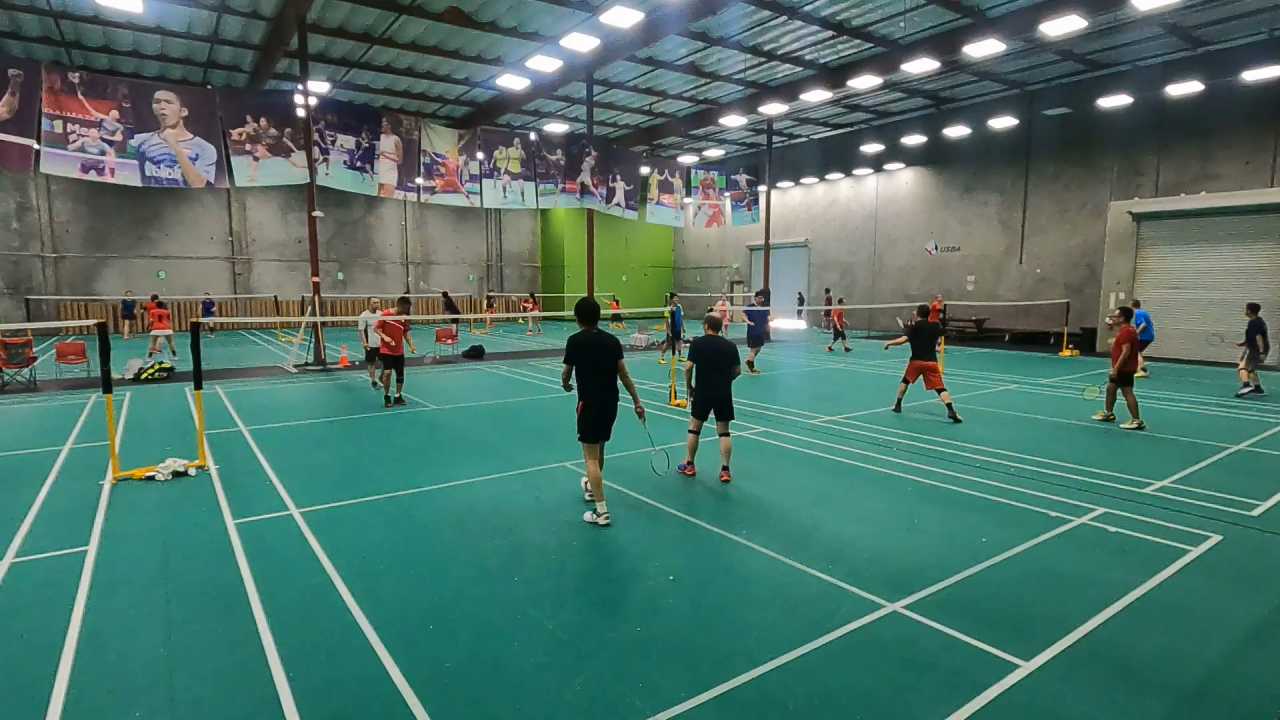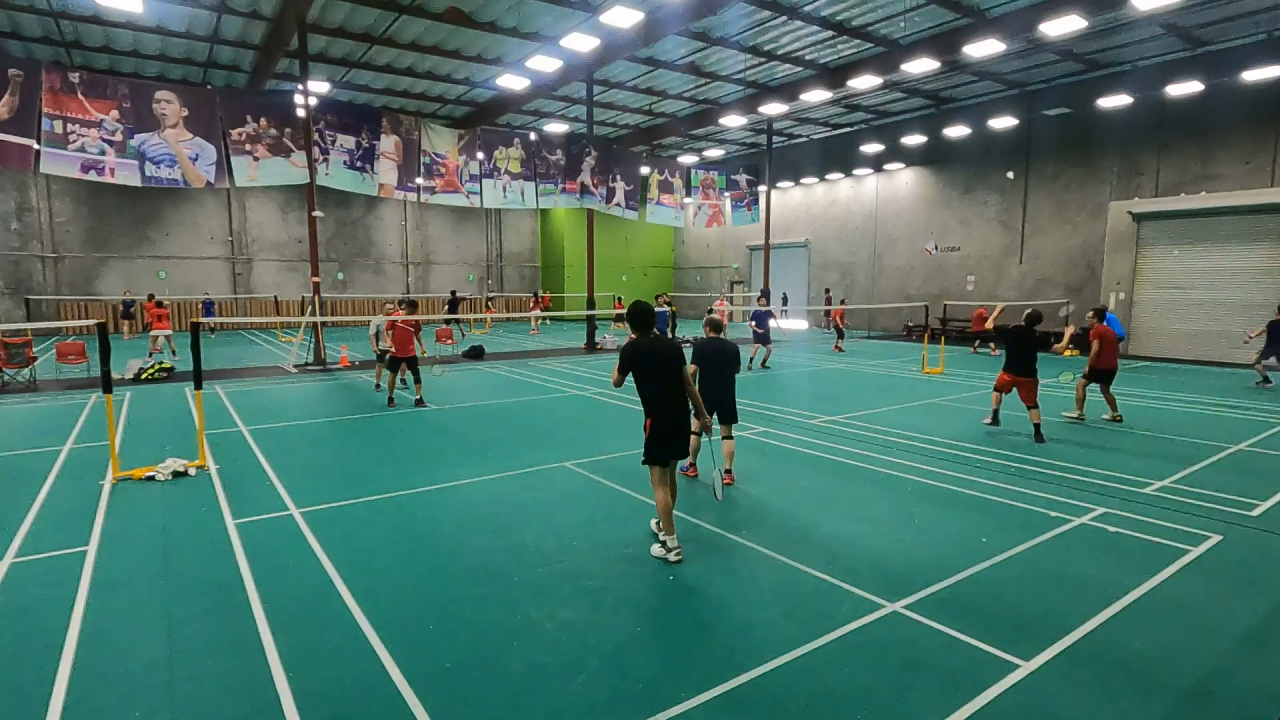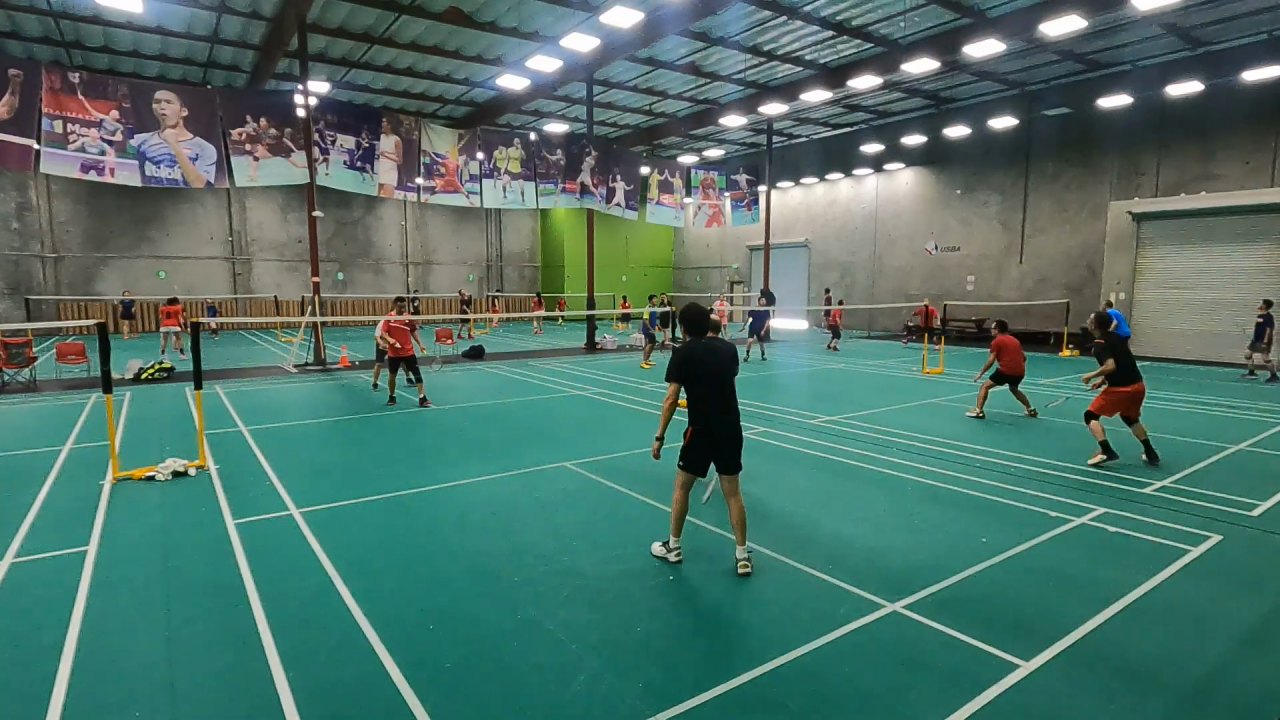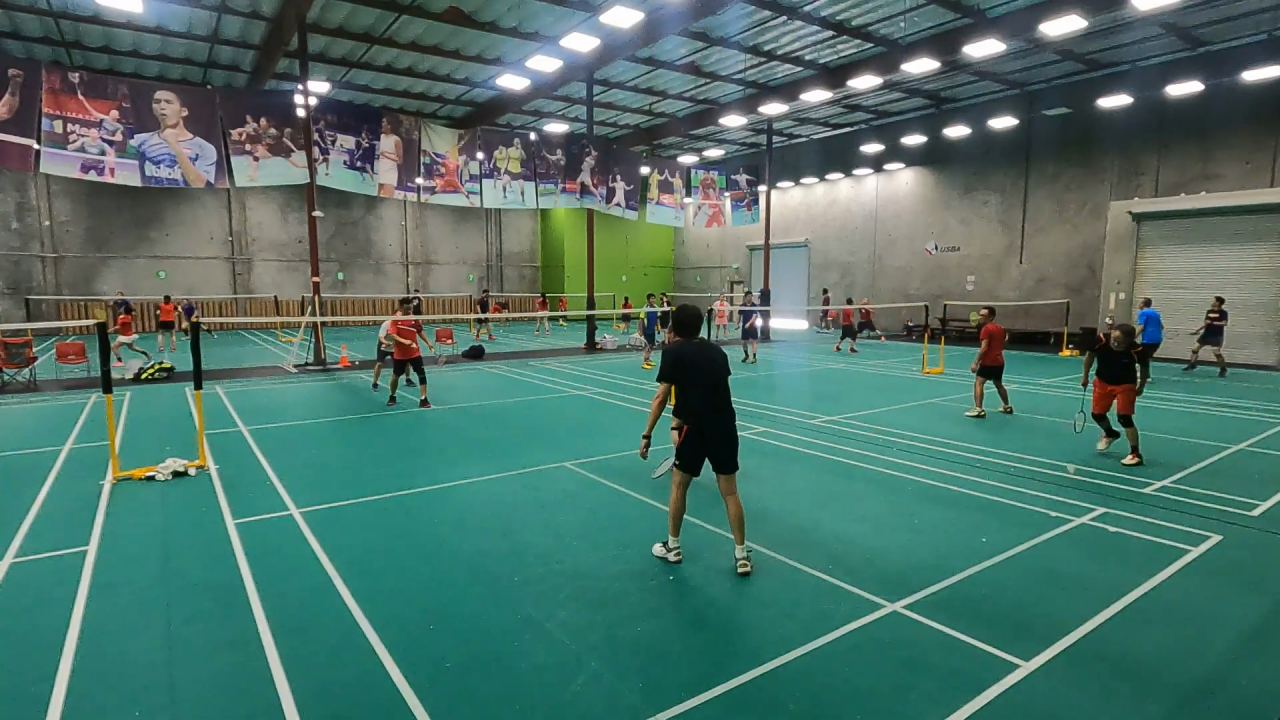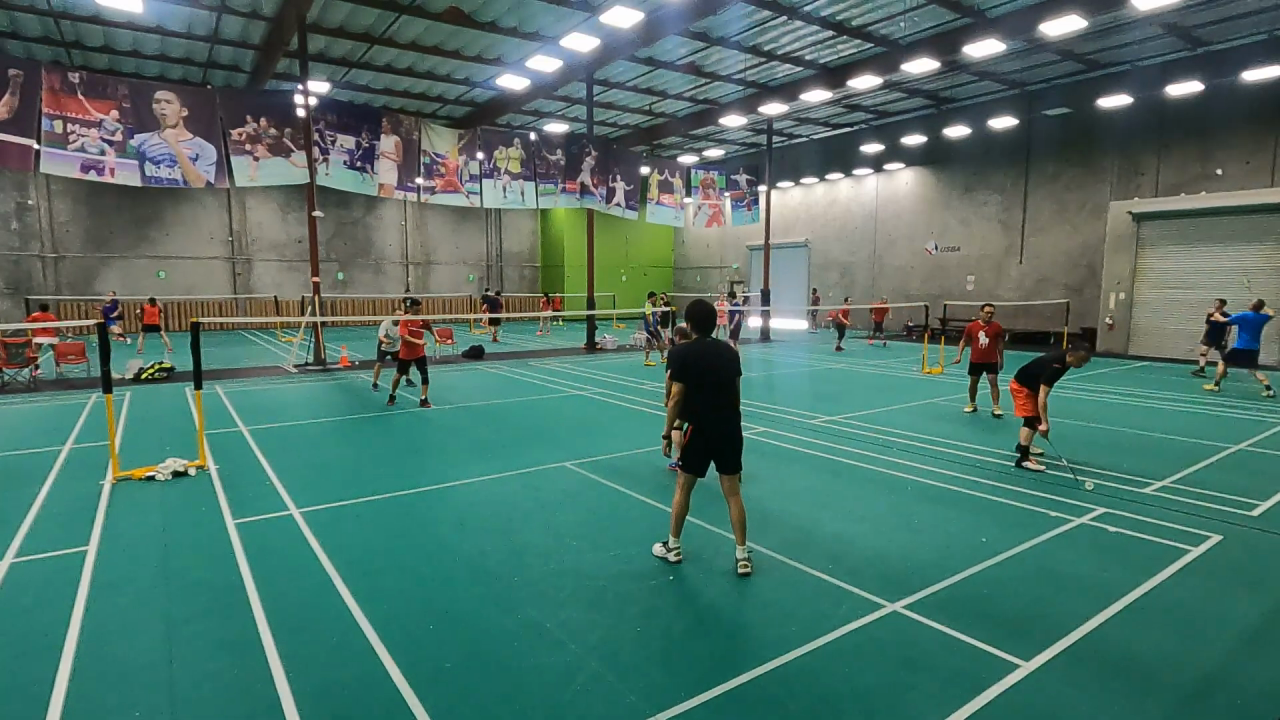
dt=1s
person 1, frame 1
left shoulder: (575, 341)
right shoulder: (612, 340)
left elbow: (566, 374)
right elbow: (624, 374)
left wrist: (565, 384)
right wrist: (637, 402)
left hip: (589, 404)
right hip: (611, 403)
left knee: (591, 457)
right knee: (599, 448)
left ankle: (601, 511)
right ankle: (592, 488)
person 1, frame 2
left shoulder: (631, 348)
right shoulder: (672, 345)
left elbow: (616, 382)
right elbow: (688, 384)
right wrist: (703, 415)
left hip: (658, 420)
right hip: (681, 417)
left knee: (660, 483)
right knee: (669, 474)
left ankle: (671, 545)
right ankle: (664, 525)
person 1, frame 3
left shoulder: (683, 353)
right shoulder: (727, 349)
left elbow: (672, 398)
left wrist: (660, 436)
left hip: (701, 429)
right hip: (731, 427)
left knee: (682, 487)
right knee: (733, 493)
left ankle: (673, 547)
right ankle: (742, 556)
person 1, frame 4
left shoulder: (675, 352)
right shoulder: (717, 351)
left elbow: (661, 398)
left wrist: (647, 435)
left hip: (696, 428)
right hip: (725, 426)
left knee: (679, 486)
right knee: (730, 492)
left ankle: (673, 547)
right ankle: (741, 556)
person 1, frame 5
left shoulder: (683, 353)
right shoulder: (729, 351)
left elbow: (676, 399)
right elbow: (736, 396)
left wrist: (667, 434)
left hip: (700, 429)
right hip: (730, 428)
left knee: (683, 488)
right knee: (733, 493)
left ankle: (673, 547)
right ankle: (742, 556)
